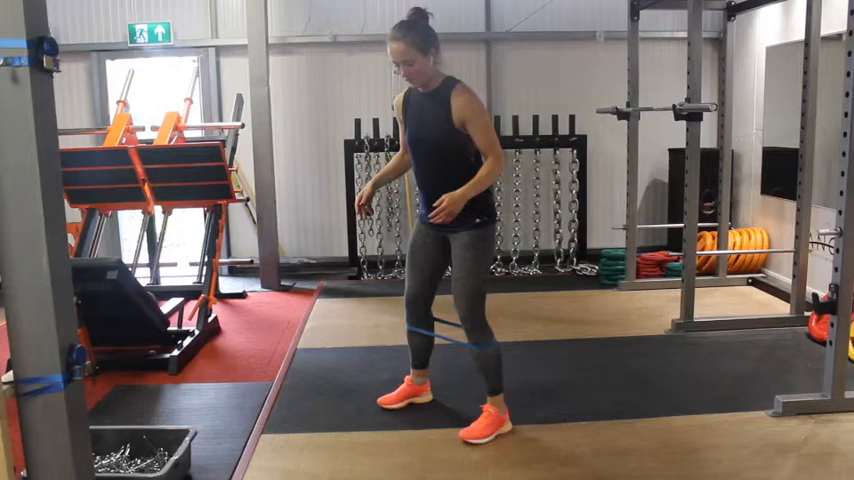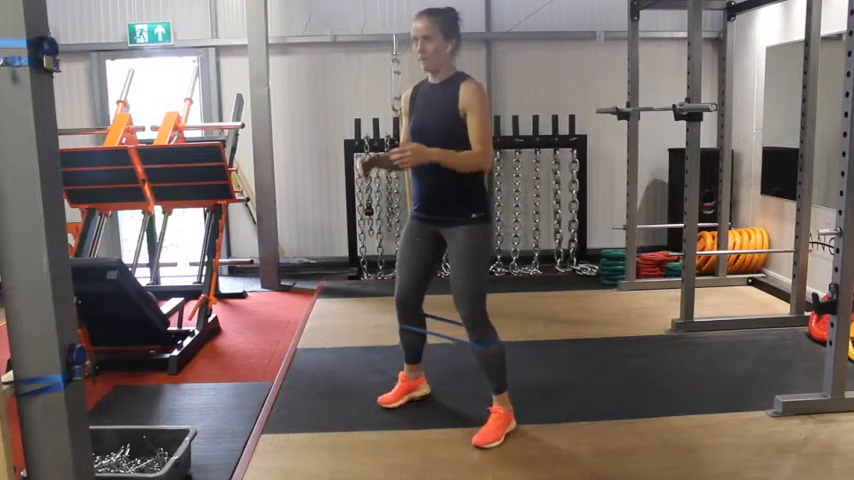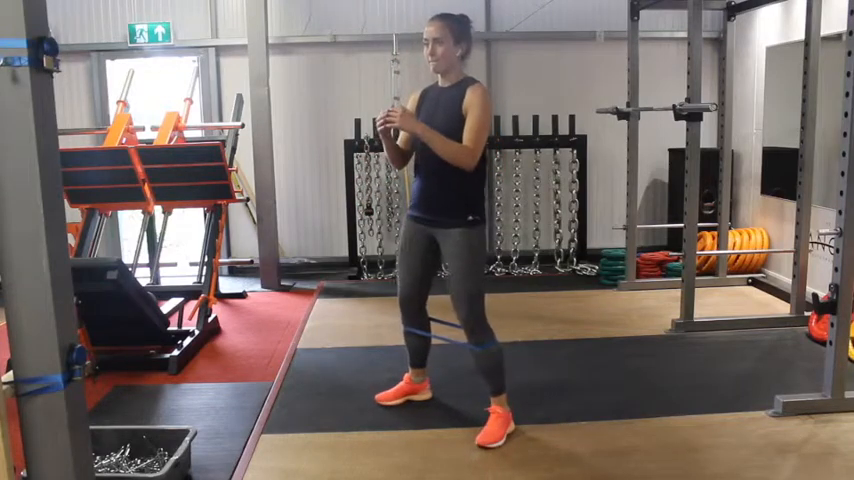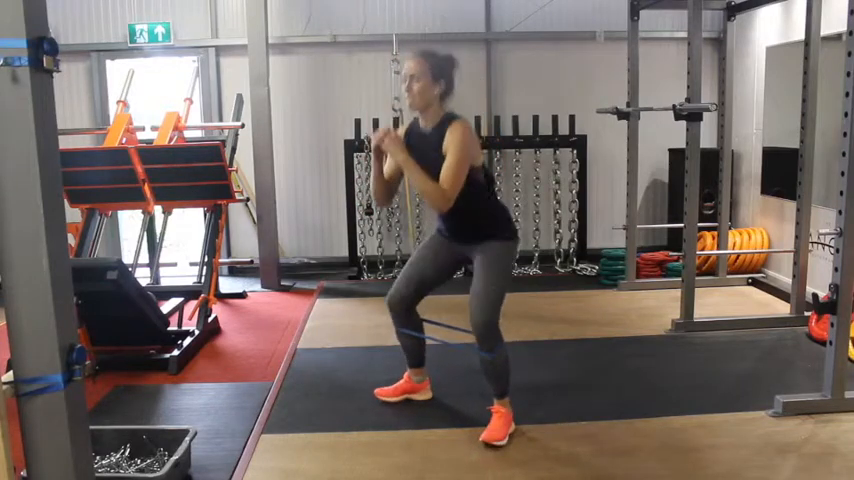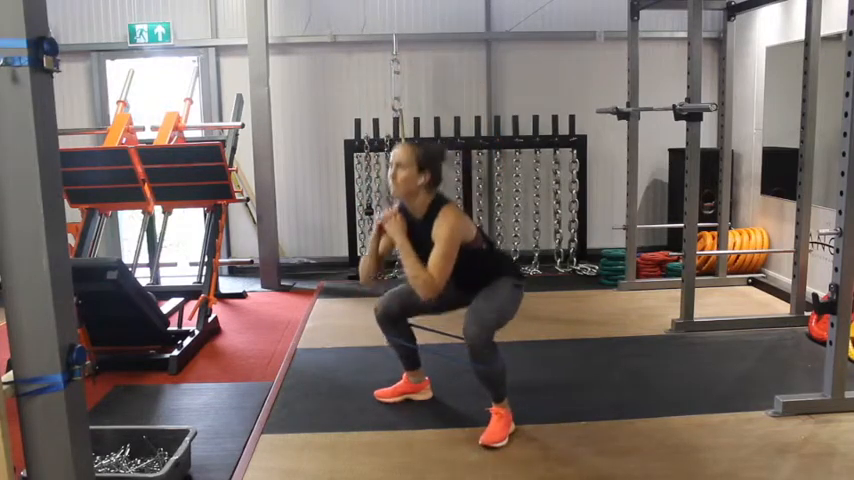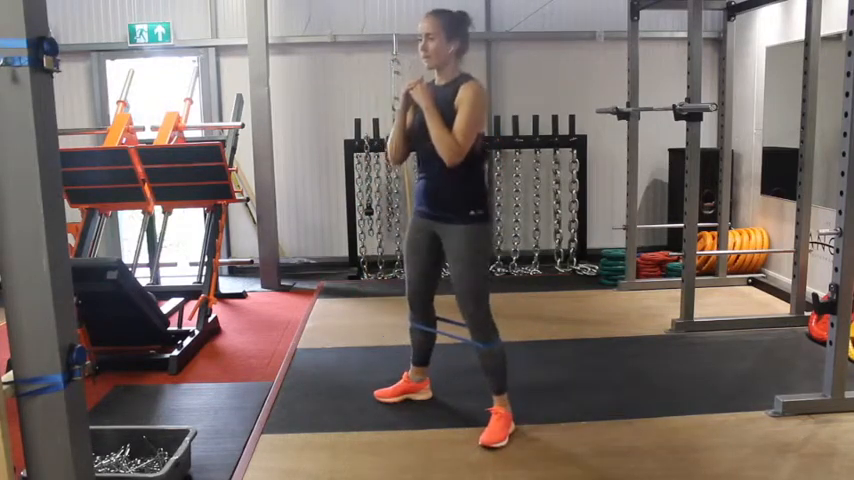
dt=0.7s
person 1, frame 1
left shoulder: (462, 99)
right shoulder: (404, 102)
left elbow: (495, 160)
left wrist: (462, 195)
right wrist: (375, 183)
left hip: (472, 222)
right hip: (431, 219)
left knee: (469, 313)
right knee: (414, 300)
left ankle: (497, 411)
right ankle: (417, 383)
person 1, frame 2
left shoulder: (469, 91)
right shoulder: (412, 95)
left elbow: (483, 158)
left wrist: (431, 154)
right wrist: (380, 160)
left hip: (466, 218)
right hip: (423, 216)
left knee: (471, 311)
right knee: (405, 297)
left ankle: (502, 407)
right ankle: (413, 378)
person 1, frame 3
left shoulder: (475, 94)
right shoulder: (420, 97)
left elbow: (468, 157)
right elbow: (400, 161)
left wrist: (418, 127)
right wrist: (388, 135)
left hip: (461, 222)
right hip: (419, 218)
left knee: (470, 314)
right knee: (409, 300)
left ankle: (501, 409)
right ankle: (417, 381)
person 1, frame 4
left shoulder: (458, 133)
right shoulder: (407, 133)
left elbow: (442, 200)
right elbow: (382, 198)
left wrist: (402, 157)
right wrist: (379, 158)
left hip: (492, 238)
right hip: (449, 236)
left knee: (482, 321)
right knee: (399, 300)
left ankle: (503, 409)
right ankle: (417, 380)
person 1, frame 5
left shoulder: (447, 217)
right shoulder: (401, 211)
left elbow: (429, 291)
right elbow: (368, 277)
left wrist: (399, 237)
right wrist: (378, 233)
left hip: (500, 281)
right hip: (459, 282)
left knee: (475, 332)
right knee: (386, 310)
left ankle: (502, 411)
right ankle: (415, 379)
person 1, frame 6
left shoulder: (470, 91)
right shoulder: (425, 91)
left elbow: (453, 155)
right elbow: (395, 157)
left wrist: (427, 105)
right wrist: (405, 108)
left hip: (465, 218)
right hip: (424, 214)
left knee: (474, 312)
right knee: (417, 299)
left ankle: (502, 410)
right ankle: (417, 380)
